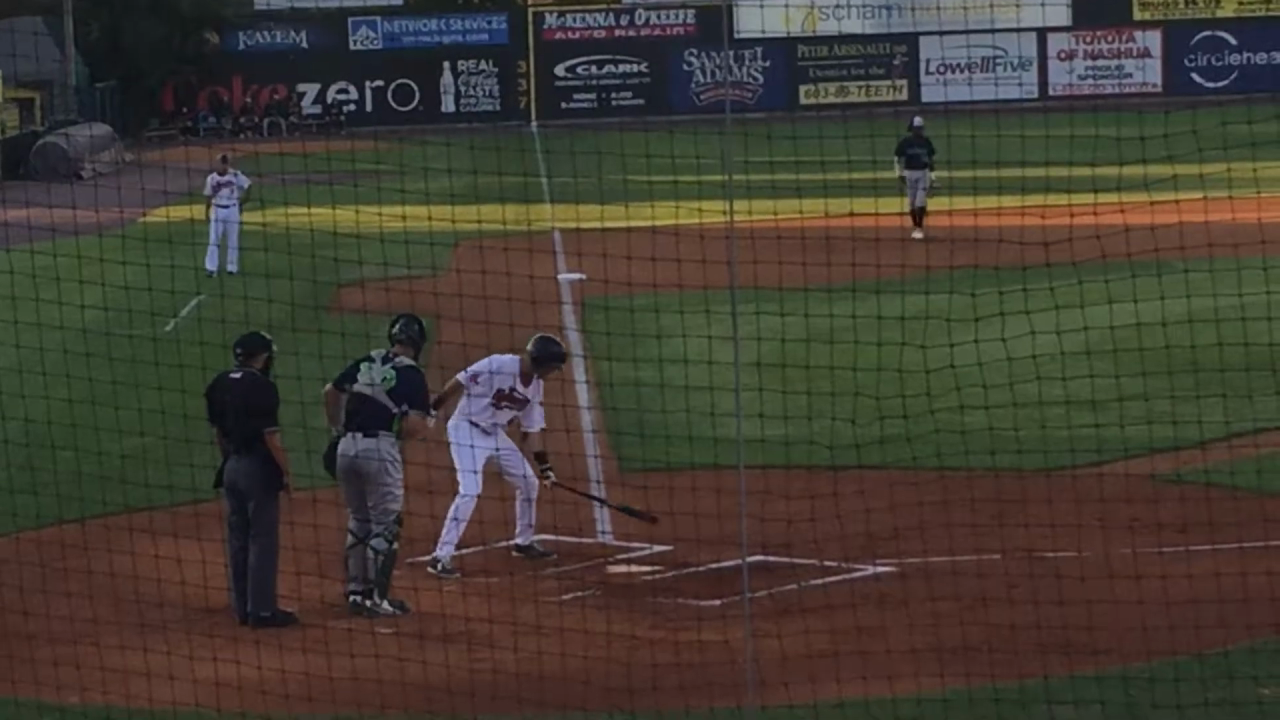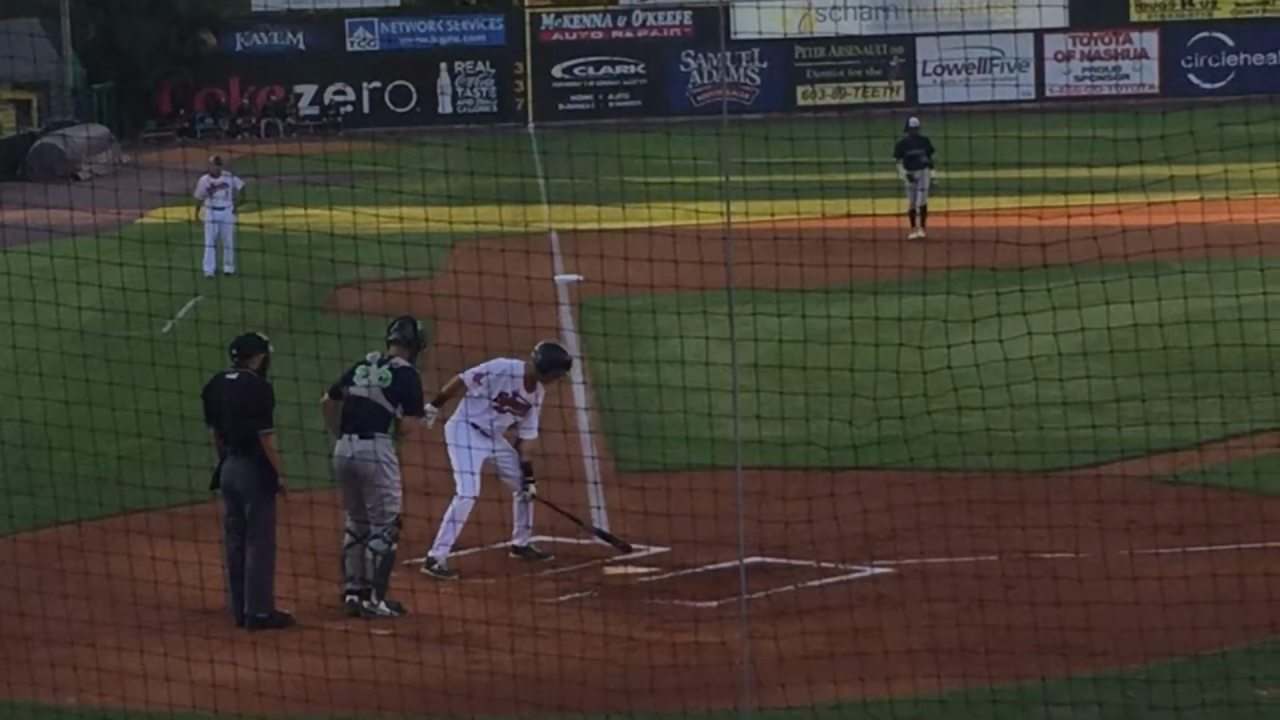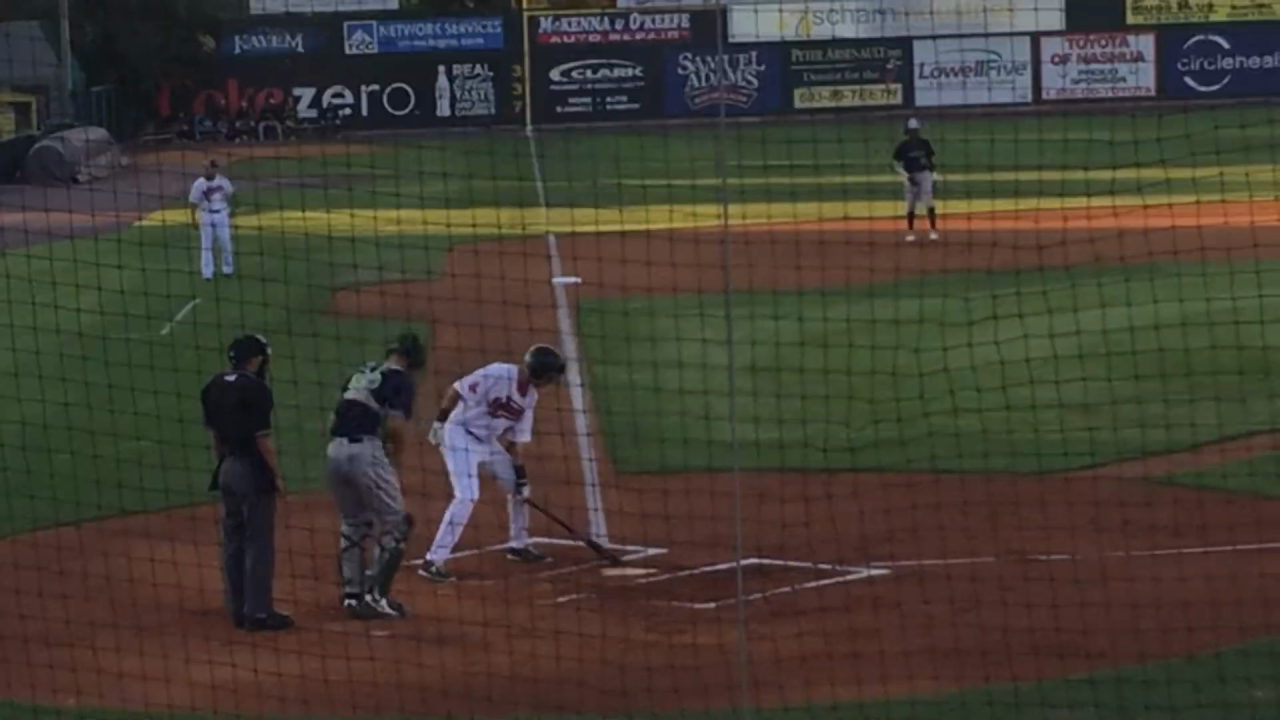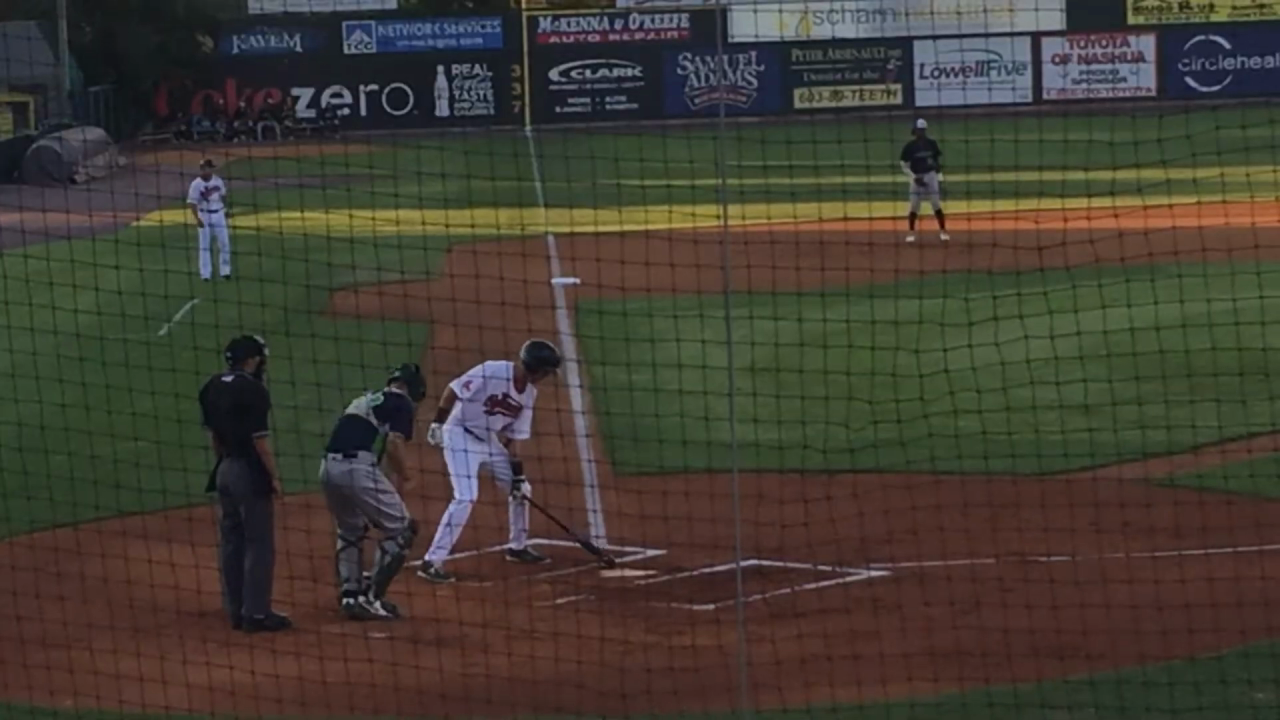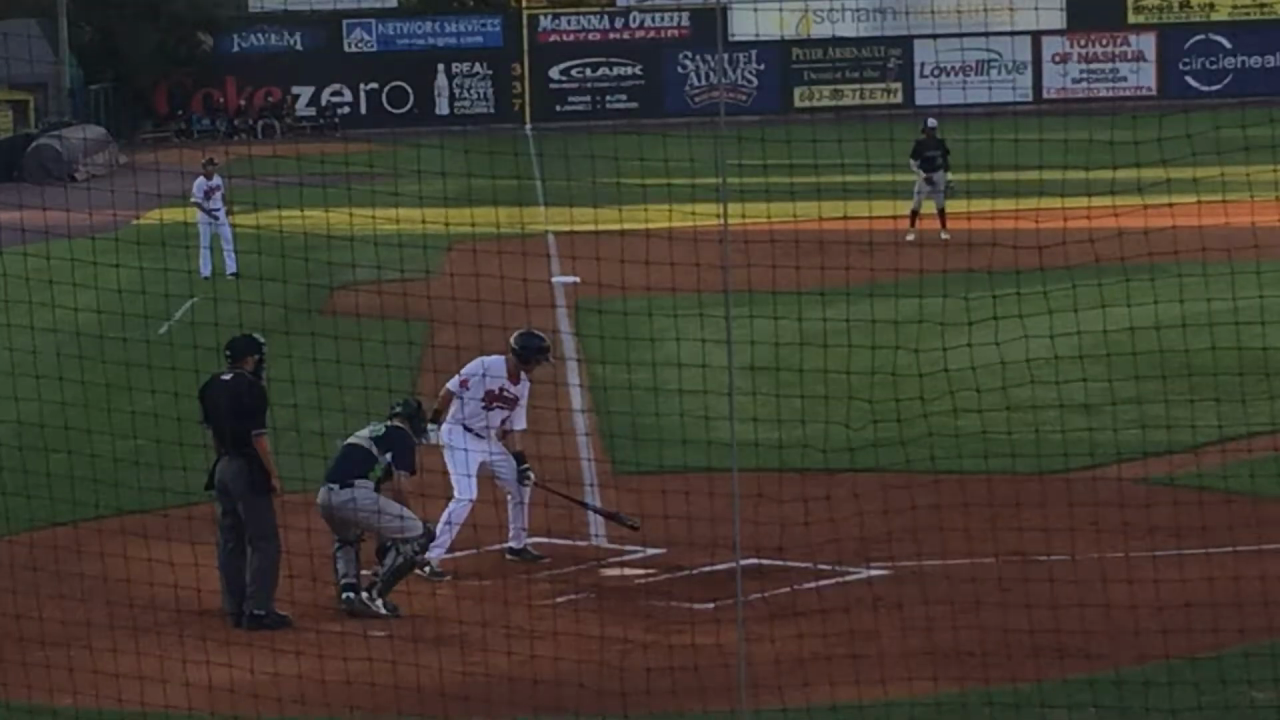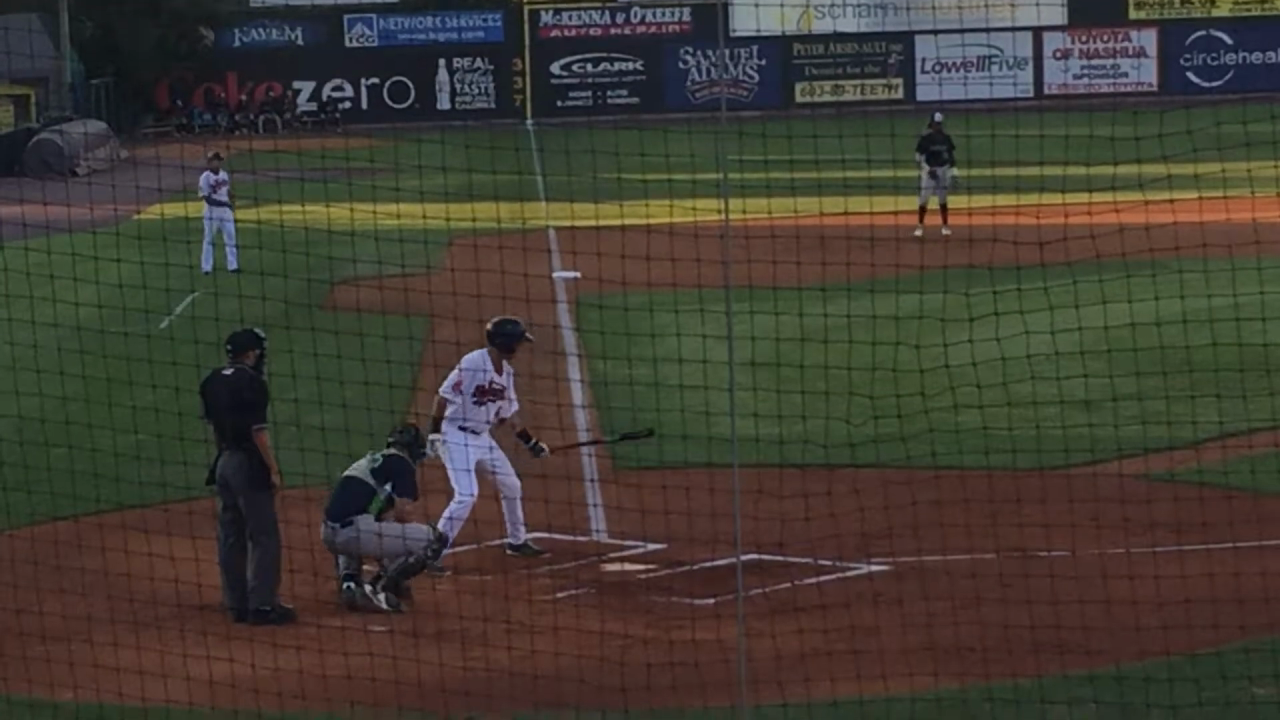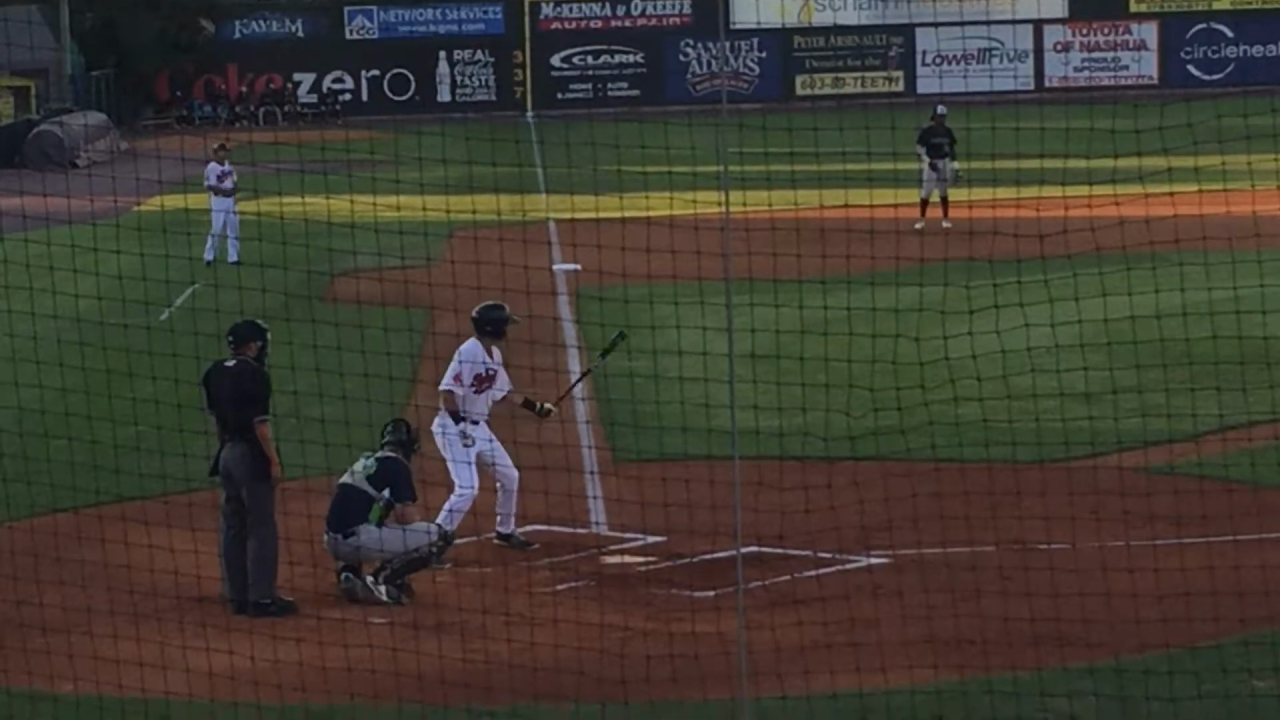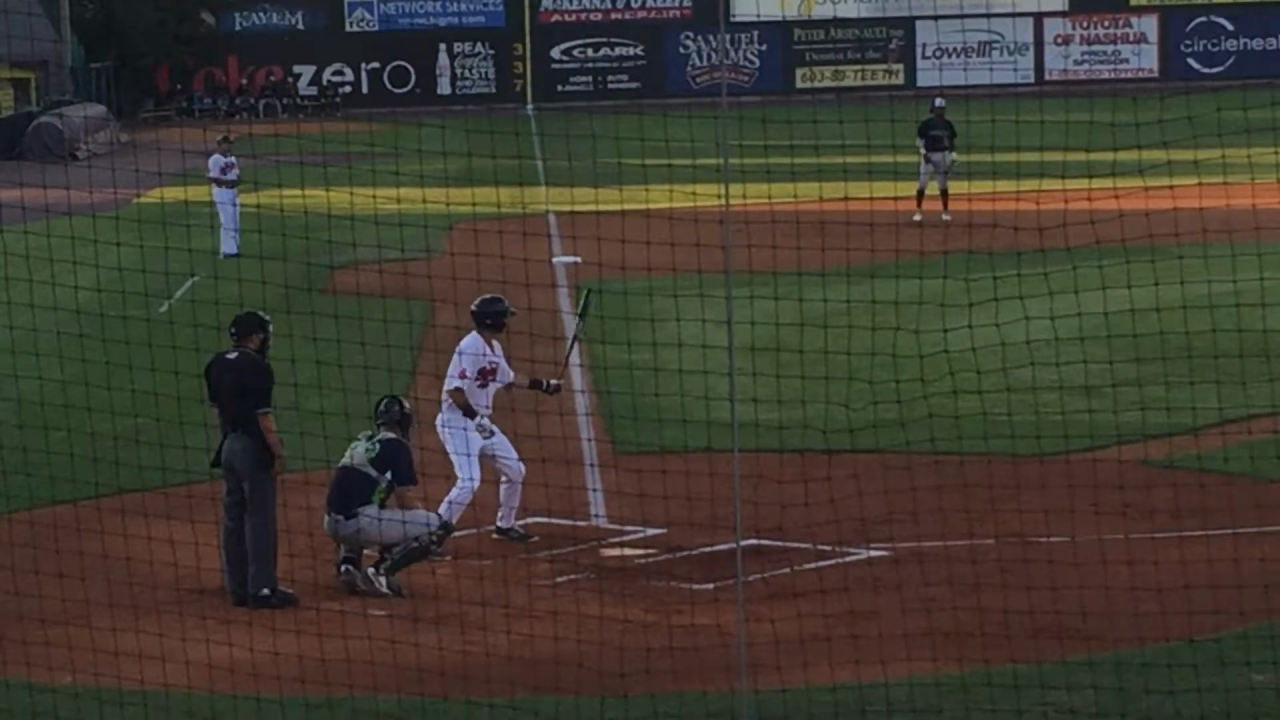
dt=0.2s
person 1, frame 1
left shoulder: (219, 385)
right shoulder: (261, 386)
left elbow: (218, 433)
right elbow: (271, 436)
right wrist: (286, 471)
left hip: (231, 467)
right hip: (258, 468)
left knee: (238, 539)
right knee: (263, 540)
left ankle: (243, 607)
right ankle: (262, 610)
person 1, frame 2
left shoulder: (216, 386)
right shoulder: (257, 387)
left elbow: (215, 433)
right elbow: (266, 437)
right wrist: (280, 473)
left hip: (228, 468)
right hip: (254, 469)
left knee: (234, 540)
right knee: (260, 541)
left ankle: (240, 608)
right ankle: (259, 611)
person 1, frame 3
left shoulder: (214, 387)
right shoulder: (255, 389)
left elbow: (215, 434)
right elbow: (263, 439)
right wrist: (277, 475)
left hip: (227, 469)
right hip: (252, 471)
left knee: (233, 541)
right knee: (259, 543)
left ankle: (238, 609)
right ankle: (258, 612)
person 1, frame 4
left shoulder: (212, 387)
right shoulder: (252, 390)
left elbow: (213, 434)
right elbow: (260, 439)
right wrist: (274, 476)
left hip: (224, 470)
right hip: (249, 472)
left knee: (231, 542)
right knee: (259, 544)
left ankle: (236, 611)
right ankle: (256, 613)
person 1, frame 5
left shoulder: (211, 386)
right shoulder: (251, 388)
left elbow: (213, 432)
right elbow: (258, 437)
right wrist: (273, 474)
left hip: (222, 468)
right hip: (248, 470)
left knee: (229, 541)
right knee: (264, 540)
left ankle: (235, 609)
right ankle: (258, 609)
person 1, frame 6
left shoulder: (212, 381)
right shoulder: (251, 383)
left elbow: (214, 425)
right elbow: (258, 432)
right wrist: (273, 470)
left hip: (224, 463)
right hip: (248, 465)
left knee: (230, 536)
right knee: (264, 536)
left ankle: (237, 603)
right ankle: (262, 604)
person 1, frame 7
left shoulder: (214, 372)
right shoulder: (254, 374)
left elbow: (216, 417)
right elbow: (260, 423)
right wrist: (274, 461)
left hip: (227, 454)
right hip: (251, 456)
left knee: (232, 527)
right knee: (261, 528)
left ankle: (238, 595)
right ankle: (262, 597)
person 1, frame 8
left shoulder: (216, 364)
right shoulder: (256, 367)
left elbow: (218, 408)
right elbow: (263, 416)
right wrist: (278, 453)
left hip: (229, 446)
right hip: (254, 448)
left knee: (233, 519)
right knee: (260, 519)
left ankle: (238, 587)
right ankle: (262, 589)
person 2, frame 1
left shoulder: (536, 386)
right shoulder: (498, 365)
left elbow: (531, 430)
right elbow: (460, 381)
left wrist: (544, 465)
right wrist: (433, 408)
left hip: (495, 434)
right hip: (467, 430)
left knee: (529, 482)
right knee: (469, 491)
left ankle: (523, 542)
right ankle: (439, 556)
person 2, frame 2
left shoulder: (537, 393)
right shoulder: (503, 369)
left elbow: (525, 438)
right elbow: (463, 380)
left wrist: (528, 476)
right wrist: (435, 404)
left hip: (494, 438)
right hip: (466, 432)
left knee: (526, 487)
right knee: (468, 493)
left ankle: (521, 543)
right ankle: (436, 557)
person 2, frame 3
left shoulder: (530, 396)
right shoulder: (496, 374)
left elbow: (517, 440)
right elbow: (457, 390)
left wrist: (520, 479)
right wrist: (440, 421)
left hip: (488, 442)
right hip: (460, 437)
left knee: (520, 490)
right knee: (466, 498)
left ankle: (518, 545)
right ankle: (433, 561)
person 2, frame 4
left shoulder: (529, 392)
right shoulder: (491, 371)
left elbow: (516, 436)
right elbow: (453, 390)
left wrist: (519, 476)
right wrist: (438, 422)
left hip: (489, 441)
right hip: (461, 436)
left knee: (521, 489)
right knee: (465, 498)
left ankle: (517, 547)
right ankle: (432, 562)
person 2, frame 5
left shoulder: (523, 384)
right shoulder: (484, 367)
left elbow: (514, 428)
right elbow: (449, 391)
left wrist: (523, 465)
right wrist: (434, 423)
left hip: (489, 439)
right hip: (460, 436)
left knee: (521, 487)
right knee: (464, 498)
left ankle: (517, 546)
right ankle: (428, 559)
person 2, frame 6
left shoulder: (506, 371)
right shoulder: (473, 363)
left elbow: (507, 413)
right elbow: (443, 397)
left wrist: (531, 442)
right wrist: (434, 432)
left hip: (480, 436)
right hip: (456, 435)
left knee: (512, 485)
right knee: (466, 496)
left ankle: (517, 541)
person 2, frame 7
left shoulder: (494, 354)
right shoulder: (468, 352)
left elbow: (503, 390)
right elbow: (446, 391)
left wrist: (535, 407)
right wrist: (460, 423)
left hip: (478, 427)
right hip: (453, 428)
left knee: (509, 477)
right knee: (467, 490)
left ankle: (505, 531)
person 2, frame 8
left shoulder: (494, 346)
right shoulder: (469, 347)
left elbow: (507, 377)
right elbow: (453, 389)
left wrist: (543, 385)
right wrist: (475, 417)
left hip: (480, 421)
right hip: (457, 421)
left knee: (515, 470)
right knee: (469, 481)
left ankle: (505, 525)
person 3, frame 1
left shoulder: (365, 362)
right shoulder: (412, 374)
left elbow: (330, 391)
right elbow: (416, 428)
left wrist: (337, 430)
right wrist: (412, 426)
left hip: (347, 447)
right hip: (379, 449)
left knee: (358, 522)
right knee: (385, 525)
left ankle: (355, 592)
right ankle: (376, 598)
person 3, frame 2
left shoulder: (361, 366)
right shoulder: (406, 374)
left elbow: (328, 401)
right elbow: (410, 423)
left hip: (344, 449)
right hip: (375, 451)
left knee: (356, 524)
right knee: (384, 526)
left ankle: (352, 593)
right ankle: (374, 600)
person 3, frame 3
left shoulder: (361, 375)
right shoulder: (400, 379)
right elbow: (395, 424)
right wrist: (397, 451)
left hip: (336, 452)
right hip: (365, 452)
left knee: (353, 525)
right knee: (396, 523)
left ankle: (352, 596)
right ankle: (376, 594)
person 3, frame 4
left shoulder: (365, 399)
right shoulder: (401, 403)
right elbow: (394, 445)
right wrist: (402, 475)
left hip: (328, 468)
right hip: (356, 468)
left knee: (350, 533)
right knee: (402, 529)
left ankle: (350, 596)
right ankle: (370, 596)
person 3, frame 5
left shoulder: (370, 432)
right shoulder: (402, 436)
right elbow: (399, 483)
left wrist: (383, 530)
right wrist: (406, 514)
left hip: (327, 497)
right hip: (353, 495)
left knee: (347, 537)
right knee: (421, 534)
left ankle: (348, 592)
right ankle: (373, 595)
person 3, frame 6
left shoulder: (370, 460)
right shoulder: (401, 464)
right elbow: (403, 512)
left hip: (331, 533)
right hip: (356, 529)
right knee: (435, 540)
left ankle: (348, 584)
right ankle: (377, 590)
person 3, frame 7
left shoulder: (363, 462)
right shoulder: (396, 465)
right elbow: (404, 517)
left hip: (333, 542)
right hip: (357, 539)
right knee: (440, 537)
left ankle: (348, 575)
right ankle: (379, 582)
person 3, frame 8
left shoulder: (360, 443)
right shoulder: (397, 446)
right elbow: (405, 501)
right wrist: (424, 516)
left hip: (333, 524)
right hip: (359, 522)
right knee: (439, 526)
left ankle: (348, 566)
right ankle: (379, 572)
